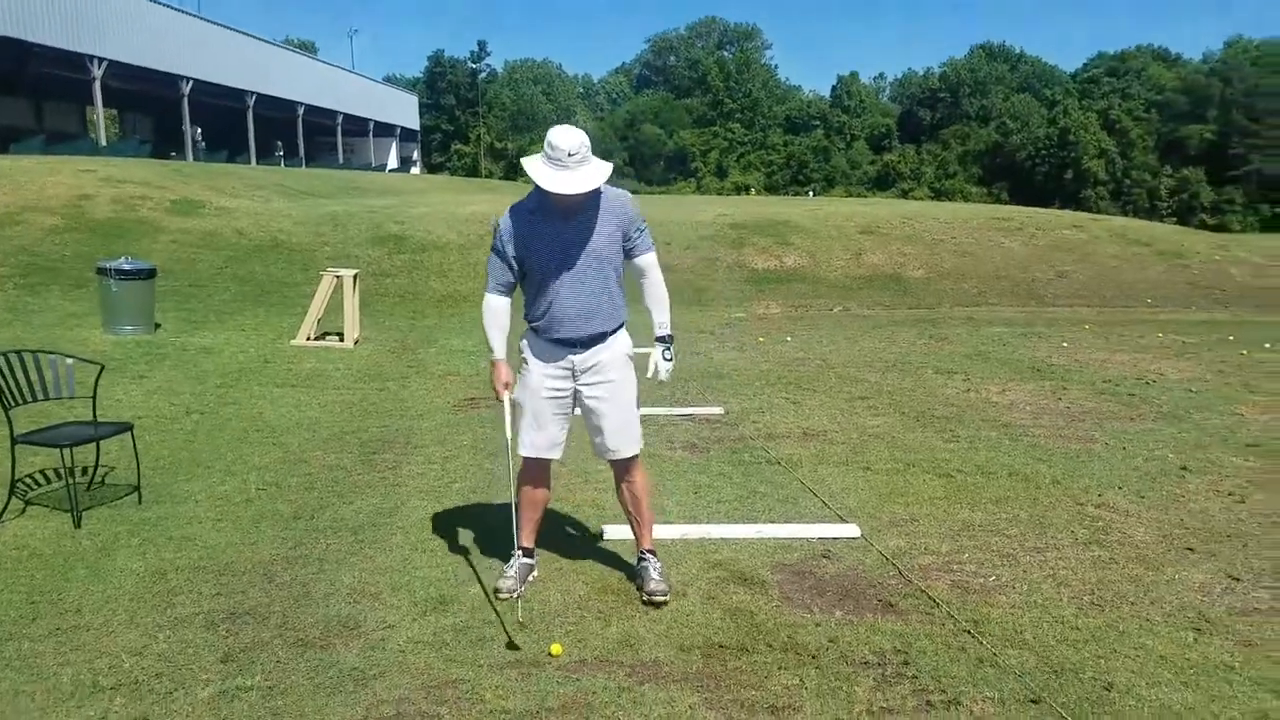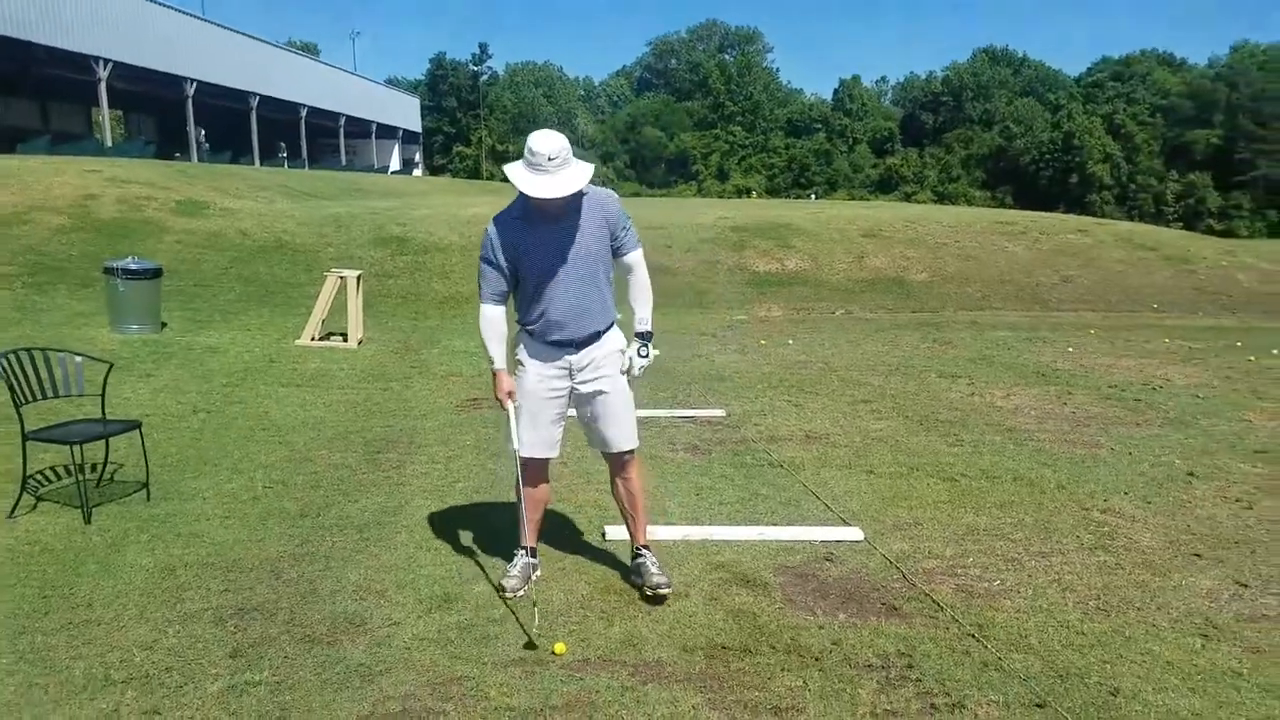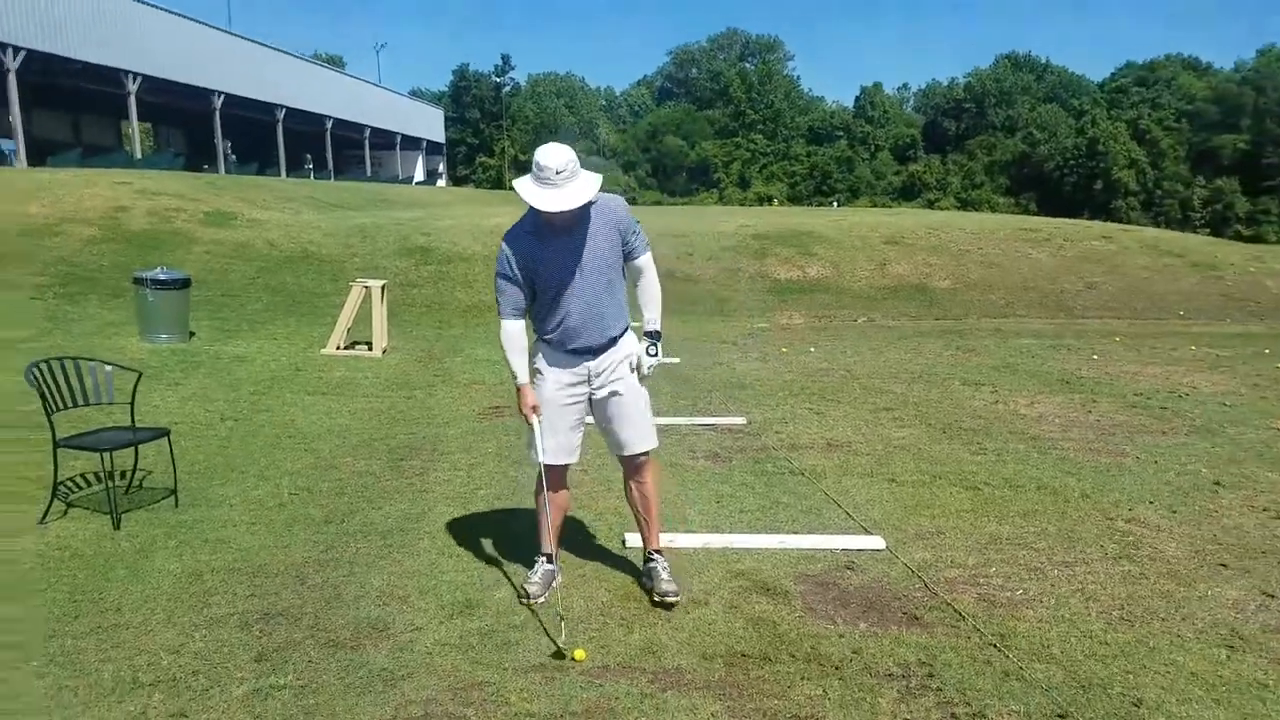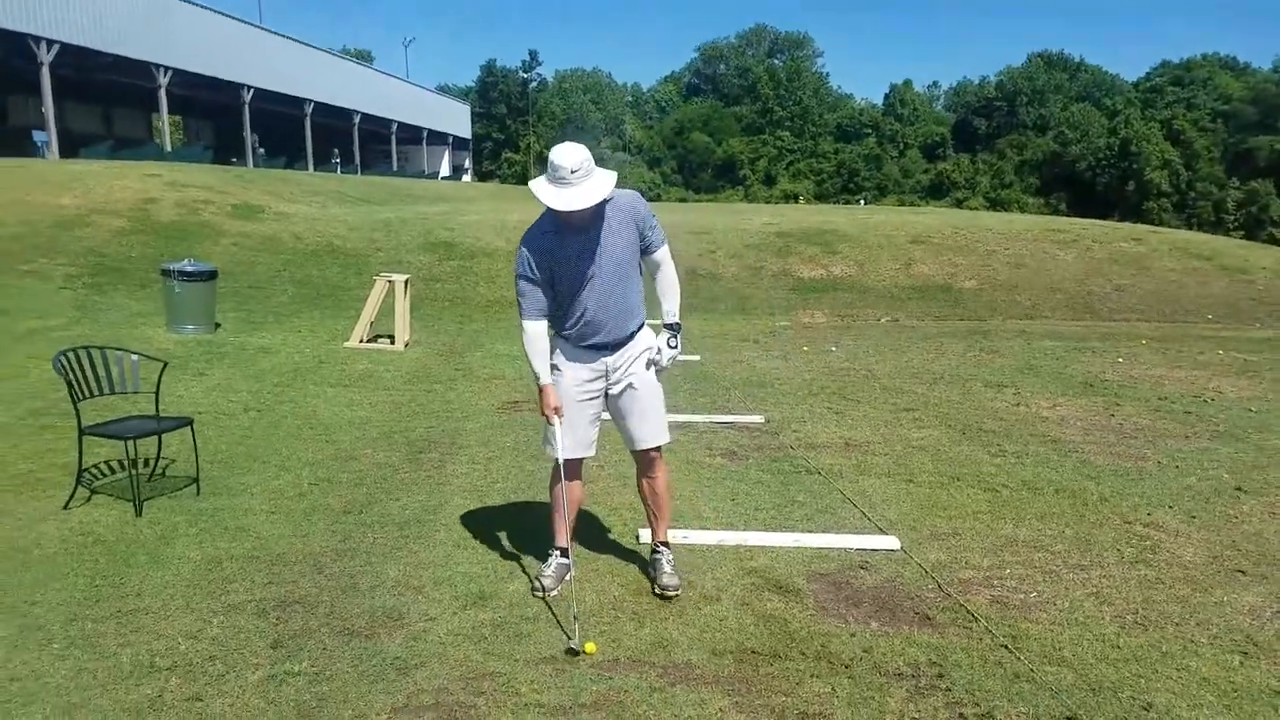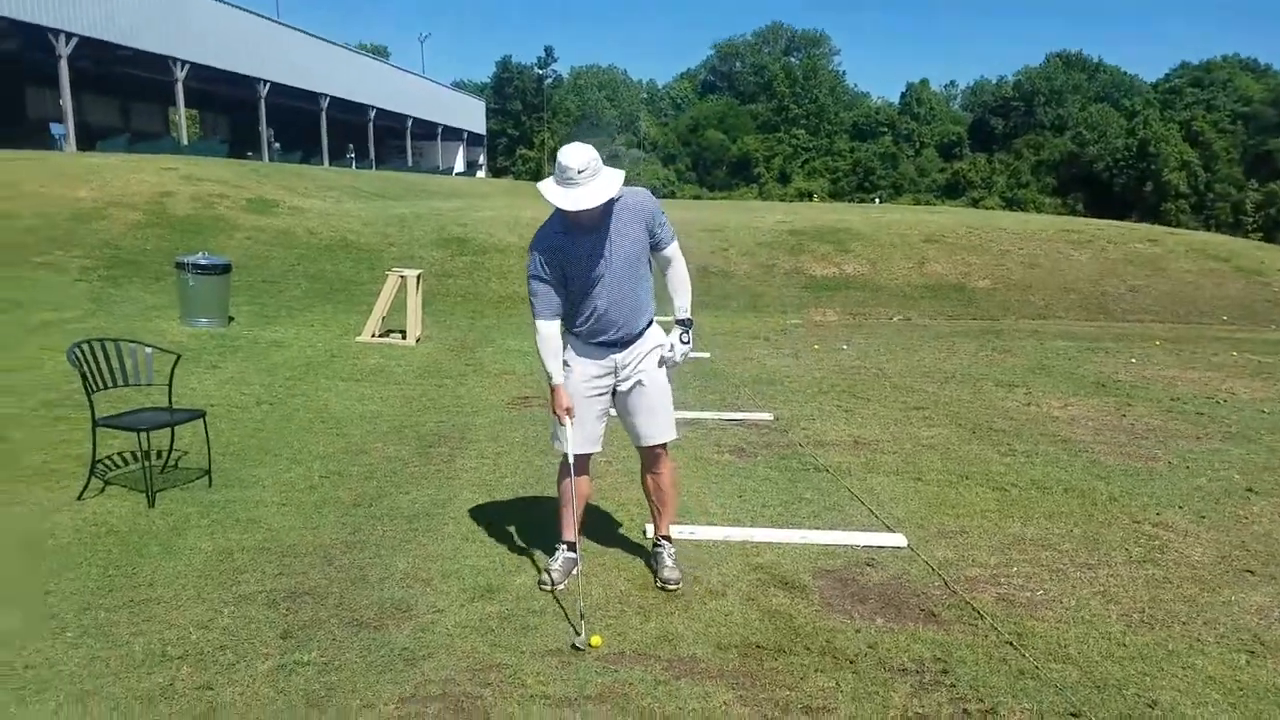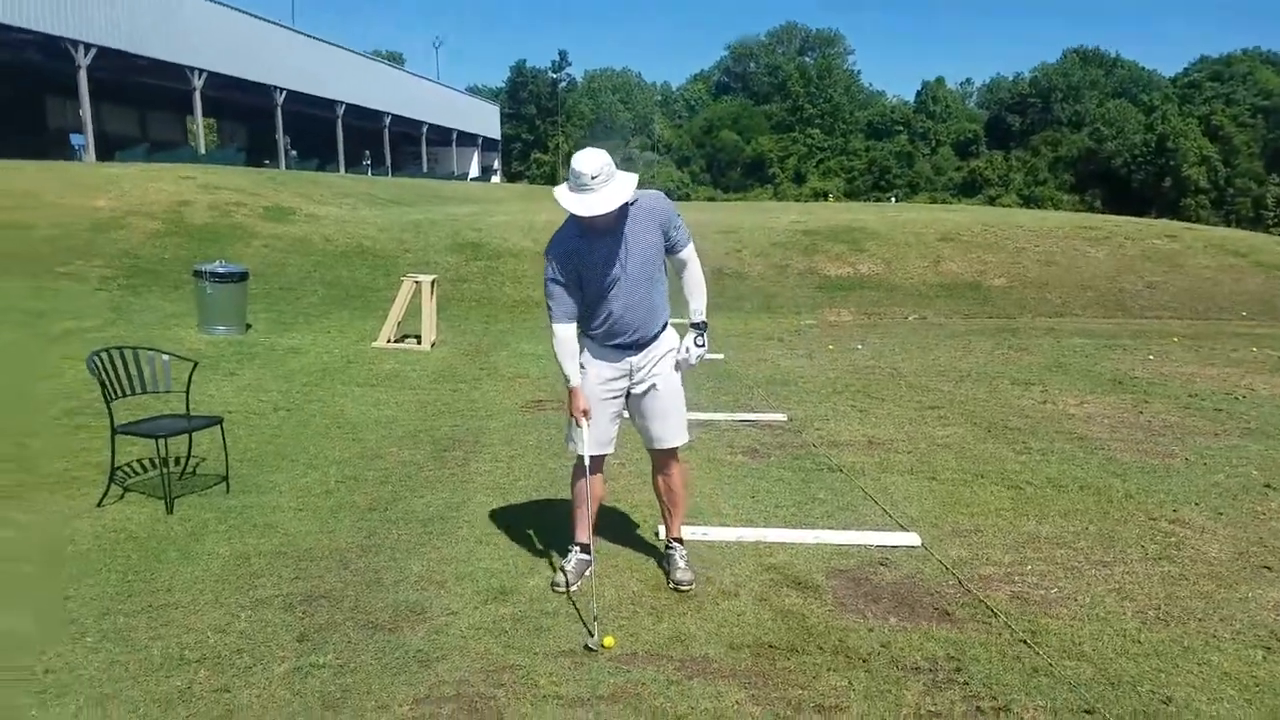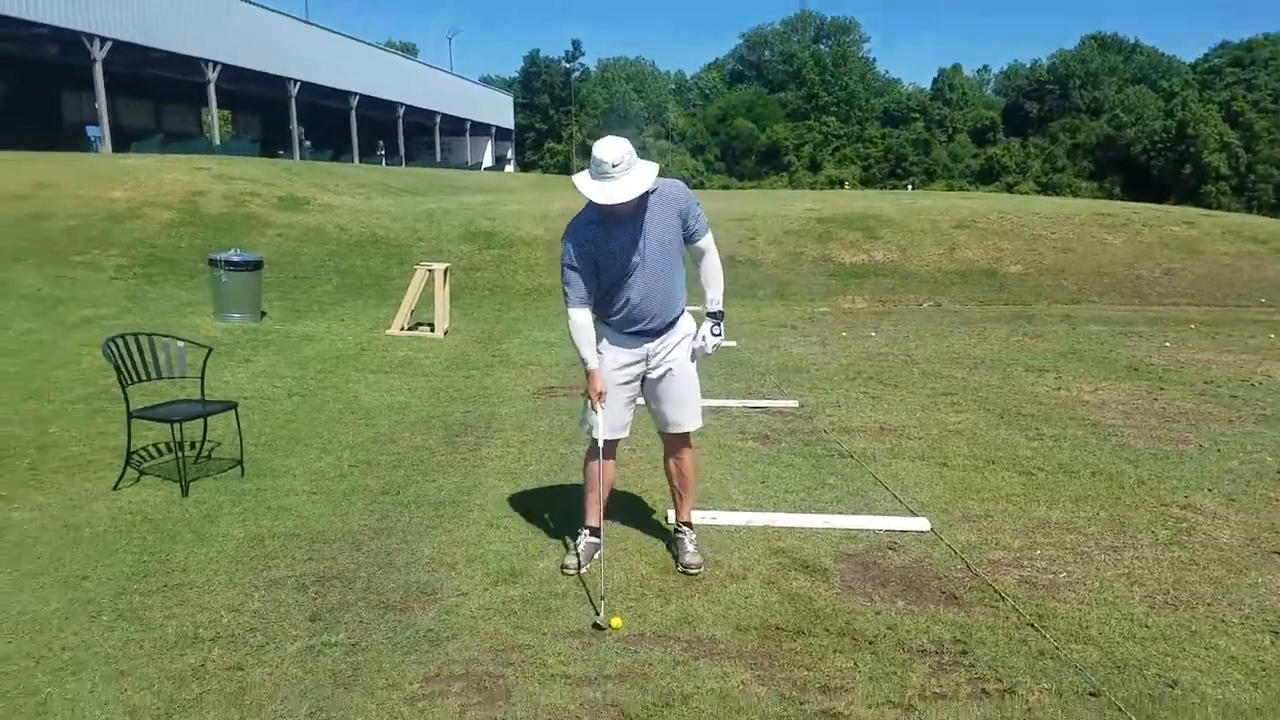
dt=0.1s
person 1, frame 1
left shoulder: (619, 206)
right shoulder: (516, 221)
left elbow: (648, 272)
right elbow: (497, 293)
left wrist: (663, 338)
right wrist: (498, 358)
left hip: (608, 352)
right hip: (543, 356)
left knee: (627, 459)
right knee: (534, 461)
left ankle: (647, 558)
right ankle: (524, 555)
person 1, frame 2
left shoulder: (605, 206)
right shoulder: (503, 228)
left elbow: (635, 268)
right elbow: (492, 302)
left wrist: (643, 333)
right wrist: (499, 368)
left hip: (602, 350)
right hip: (539, 356)
left knee: (622, 455)
right knee: (533, 461)
left ankle: (642, 553)
right ankle: (527, 554)
person 1, frame 3
left shoulder: (614, 212)
right shoulder: (517, 244)
left elbow: (644, 272)
right elbow: (512, 318)
left wrist: (652, 334)
right wrist: (522, 381)
left hip: (617, 355)
right hip: (556, 364)
left knee: (638, 459)
right knee: (553, 467)
left ankle: (654, 558)
right ankle: (547, 561)
person 1, frame 4
left shoulder: (631, 208)
right shoulder: (536, 243)
left elbow: (662, 265)
right elbow: (534, 318)
left wrist: (671, 327)
right wrist: (544, 383)
left hip: (634, 350)
right hip: (574, 359)
left knee: (651, 454)
right knee: (568, 462)
left ankle: (661, 550)
right ankle: (560, 554)
person 1, frame 5
left shoulder: (640, 205)
right shoulder: (546, 243)
left elbow: (672, 260)
right elbow: (546, 319)
left wrist: (682, 323)
right wrist: (557, 383)
left hip: (643, 347)
right hip: (583, 355)
left knee: (656, 451)
right knee: (576, 455)
left ankle: (663, 544)
right ankle: (567, 548)
person 1, frame 6
left shoulder: (656, 208)
right shoulder: (563, 247)
left elbow: (687, 263)
right elbow: (563, 322)
left wrist: (698, 326)
right wrist: (574, 385)
left hip: (657, 350)
right hip: (599, 357)
left knee: (667, 453)
right knee: (590, 457)
left ankle: (675, 546)
right ankle: (580, 549)
person 1, frame 7
left shoulder: (675, 197)
right shoulder: (581, 233)
left elbow: (705, 252)
right elbow: (578, 307)
left wrist: (714, 314)
right wrist: (591, 368)
left hip: (673, 337)
right hip: (615, 343)
left knee: (679, 438)
right knee: (603, 439)
left ankle: (684, 530)
right ankle: (590, 533)
